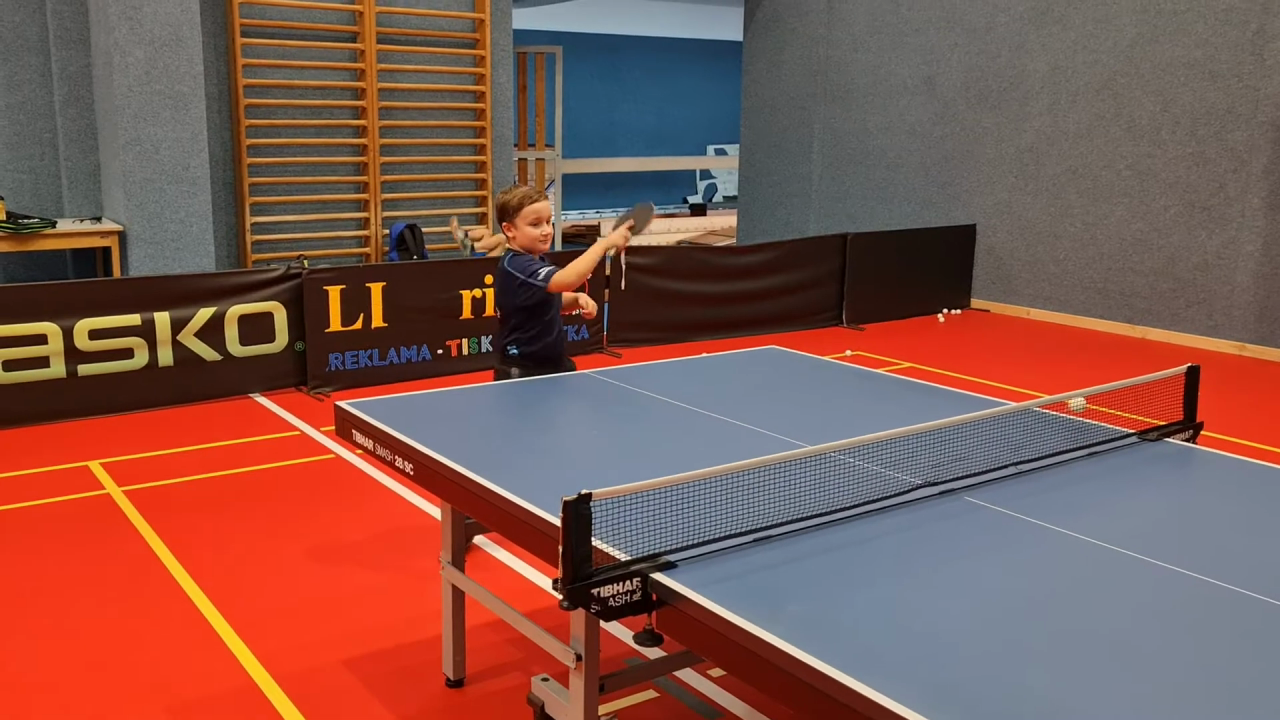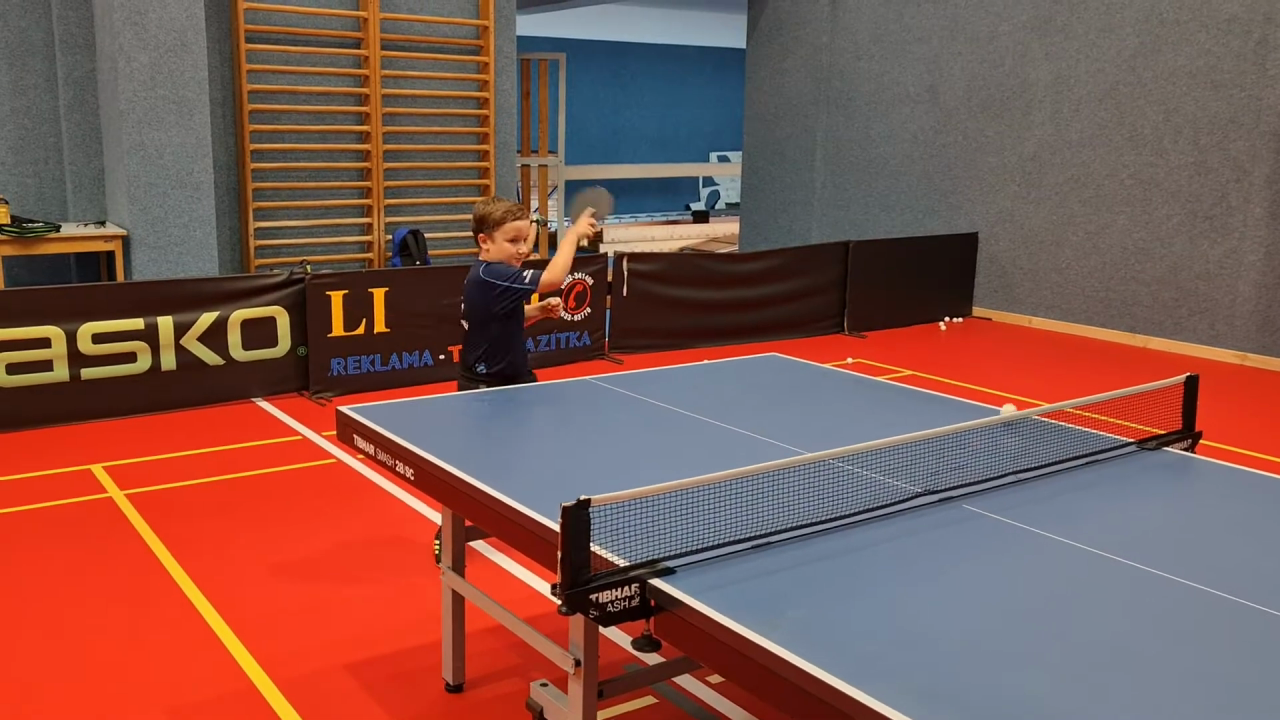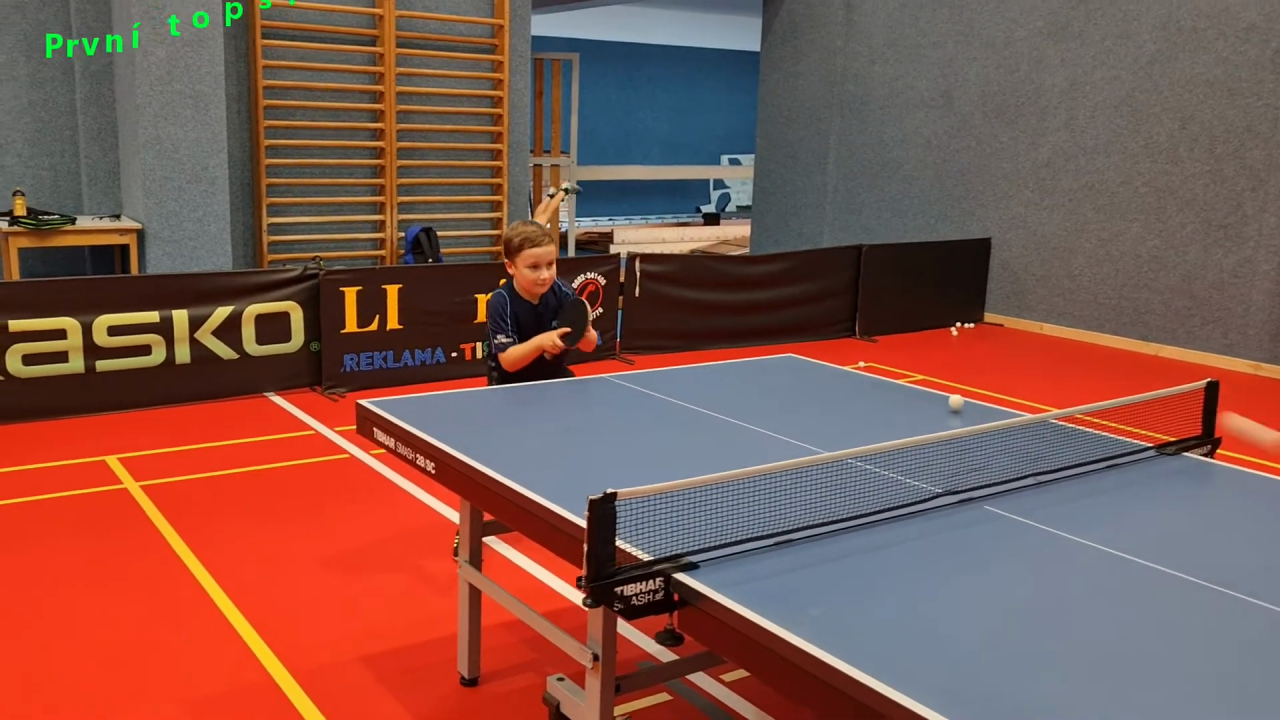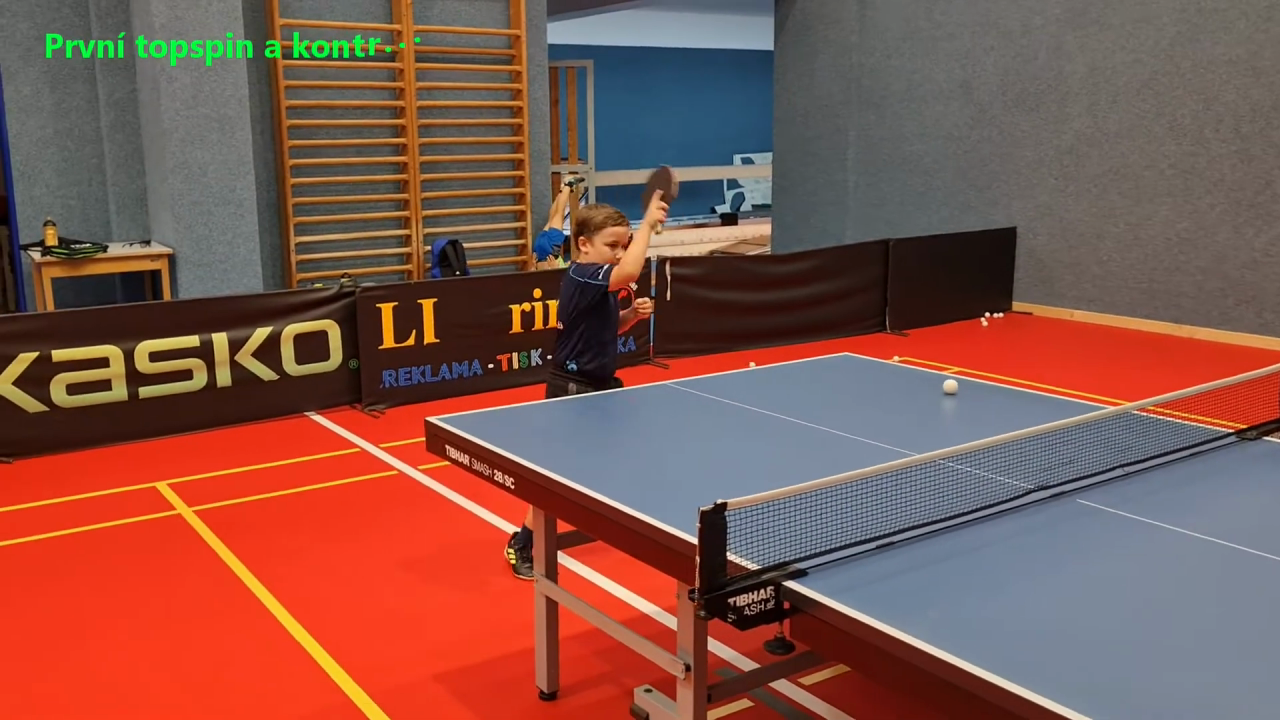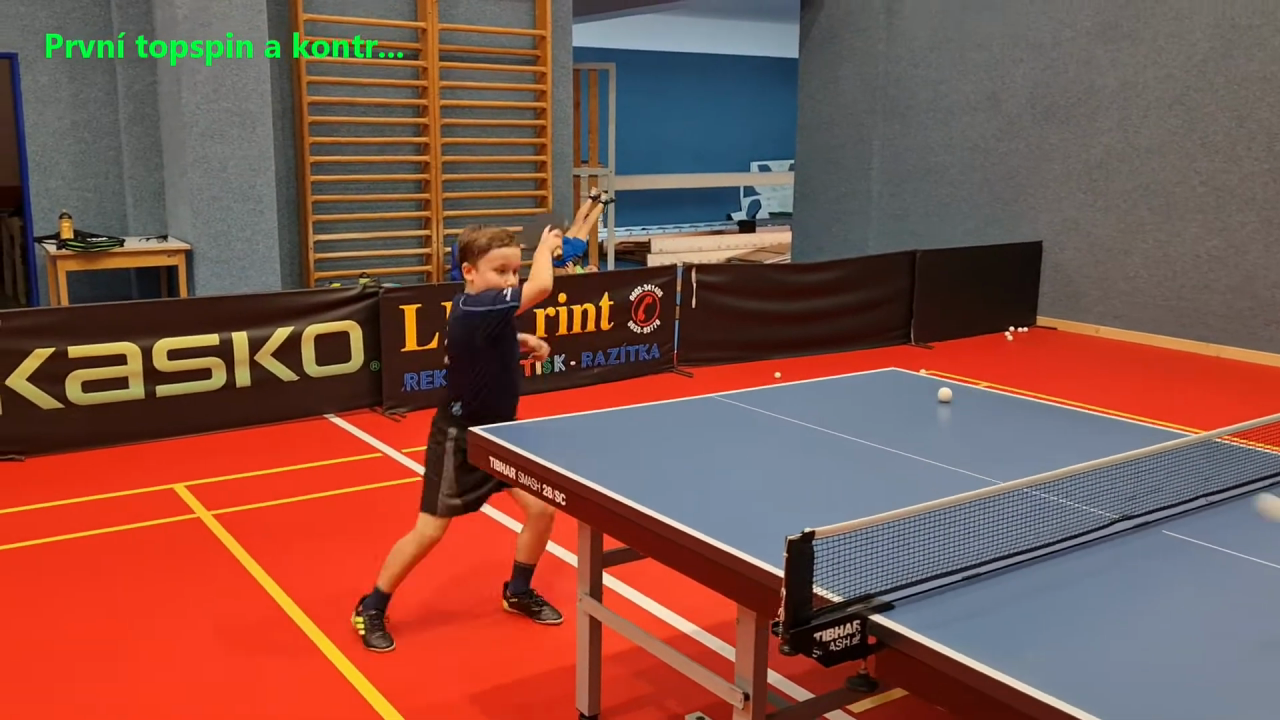
dt=1s
person 1, frame 1
left shoulder: (535, 261)
right shoulder: (514, 266)
right elbow: (564, 281)
left wrist: (577, 298)
right wrist: (604, 243)
left hip: (556, 367)
right hip: (521, 374)
person 1, frame 2
left shoulder: (495, 274)
right shoulder: (487, 276)
right elbow: (553, 278)
left wrist: (541, 309)
right wrist: (574, 233)
left hip: (517, 380)
right hip: (485, 387)
person 1, frame 3
left shoulder: (562, 294)
right shoulder: (501, 302)
left elbow: (589, 343)
right elbow: (509, 361)
left wrist: (587, 335)
right wrist: (540, 342)
left hip: (552, 381)
right hip: (510, 386)
person 1, frame 4
left shoulder: (602, 284)
right shoulder: (582, 276)
right elbow: (629, 272)
left wrist: (635, 313)
right wrist: (647, 222)
left hip: (602, 384)
right hip: (573, 386)
right ankle: (522, 542)
person 1, frame 5
left shoulder: (493, 308)
right shoulder: (475, 308)
right elbow: (541, 286)
left wrist: (527, 342)
right wrist: (545, 248)
left hip: (499, 429)
right hip: (461, 436)
left knee: (542, 506)
right knee: (430, 530)
left ankle: (519, 591)
right ankle: (371, 608)
